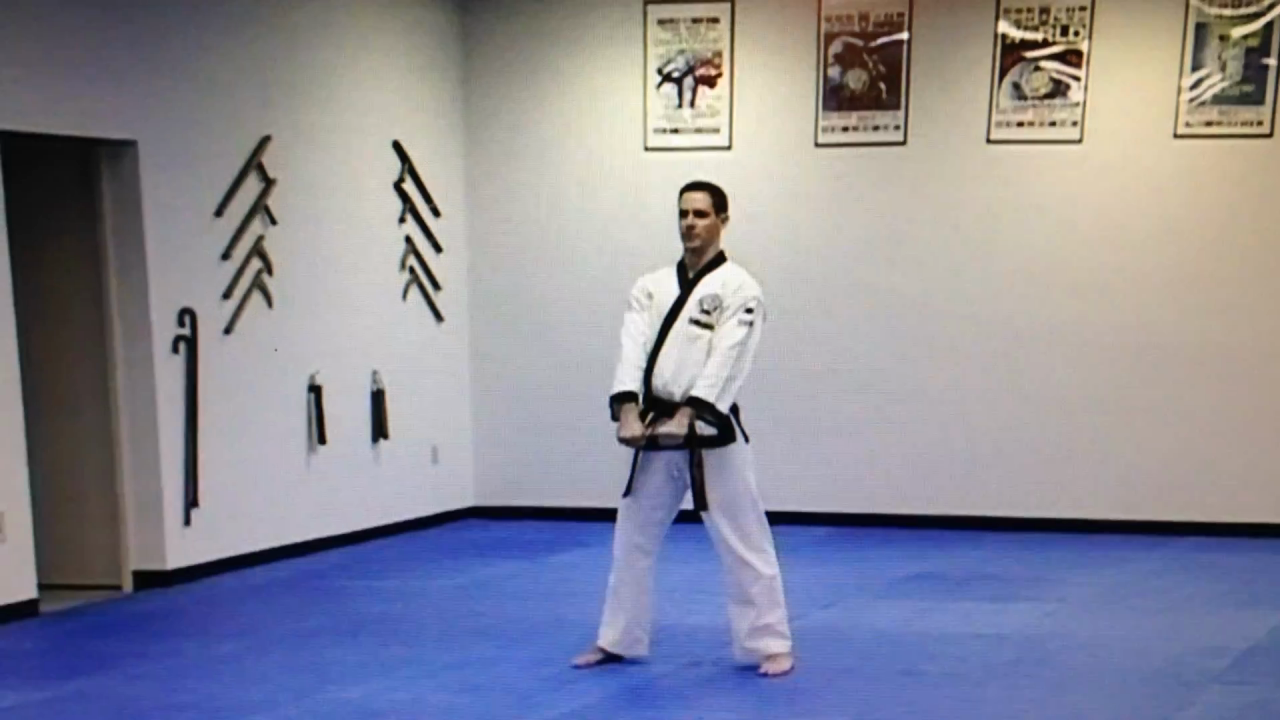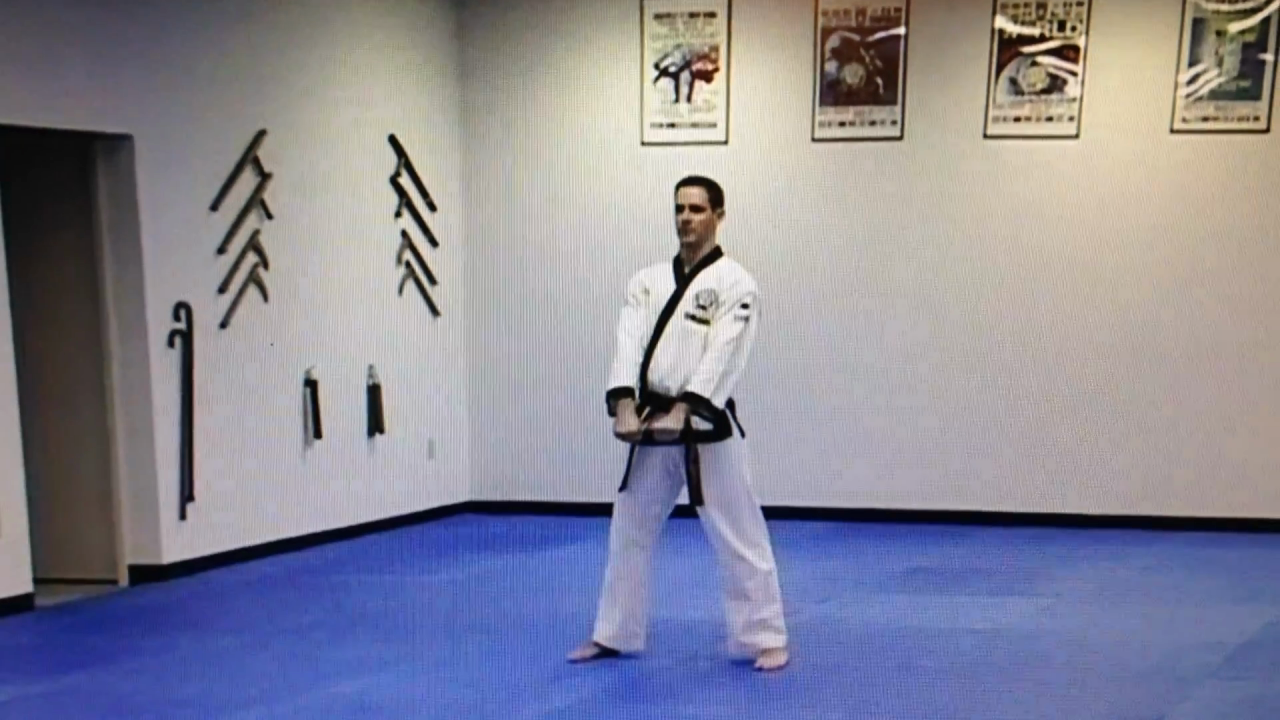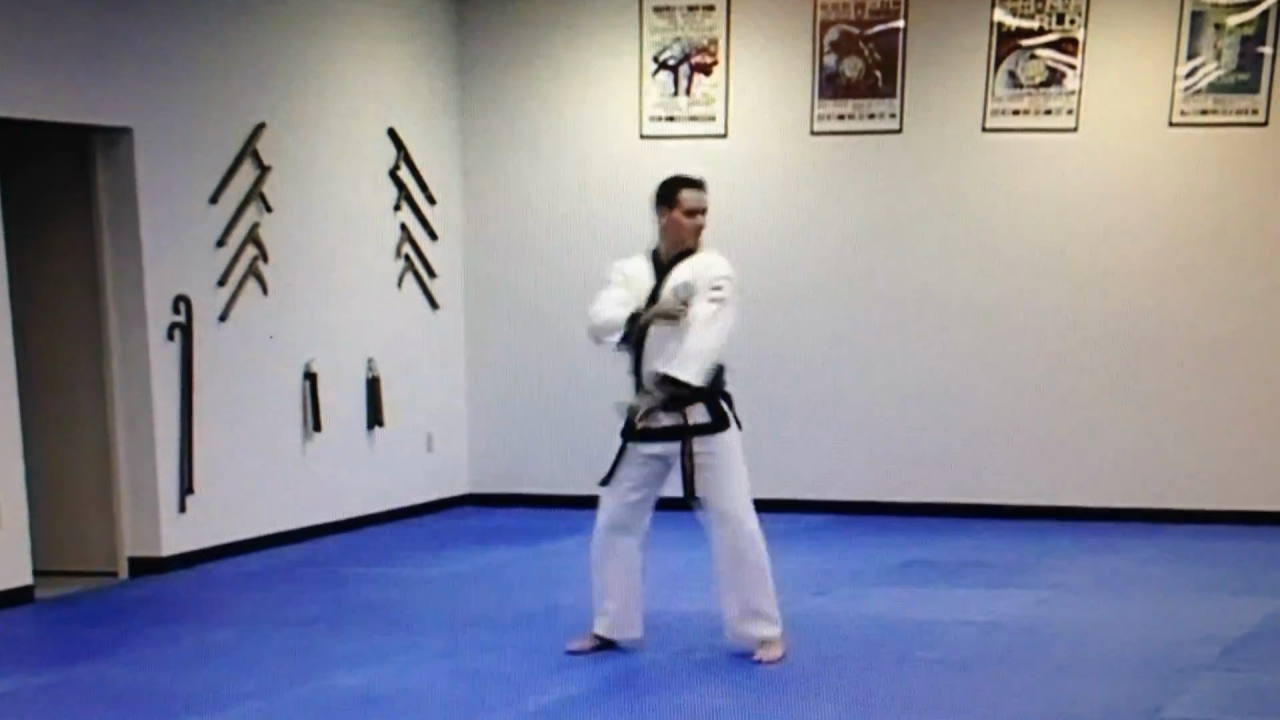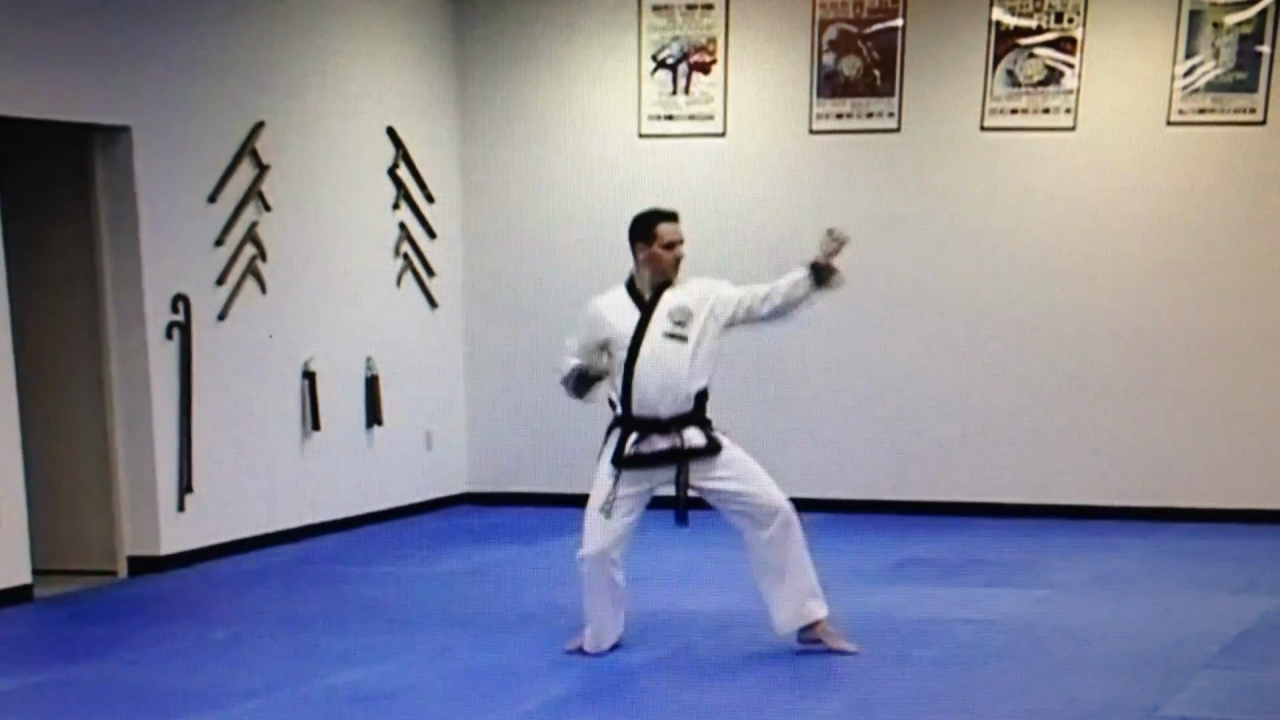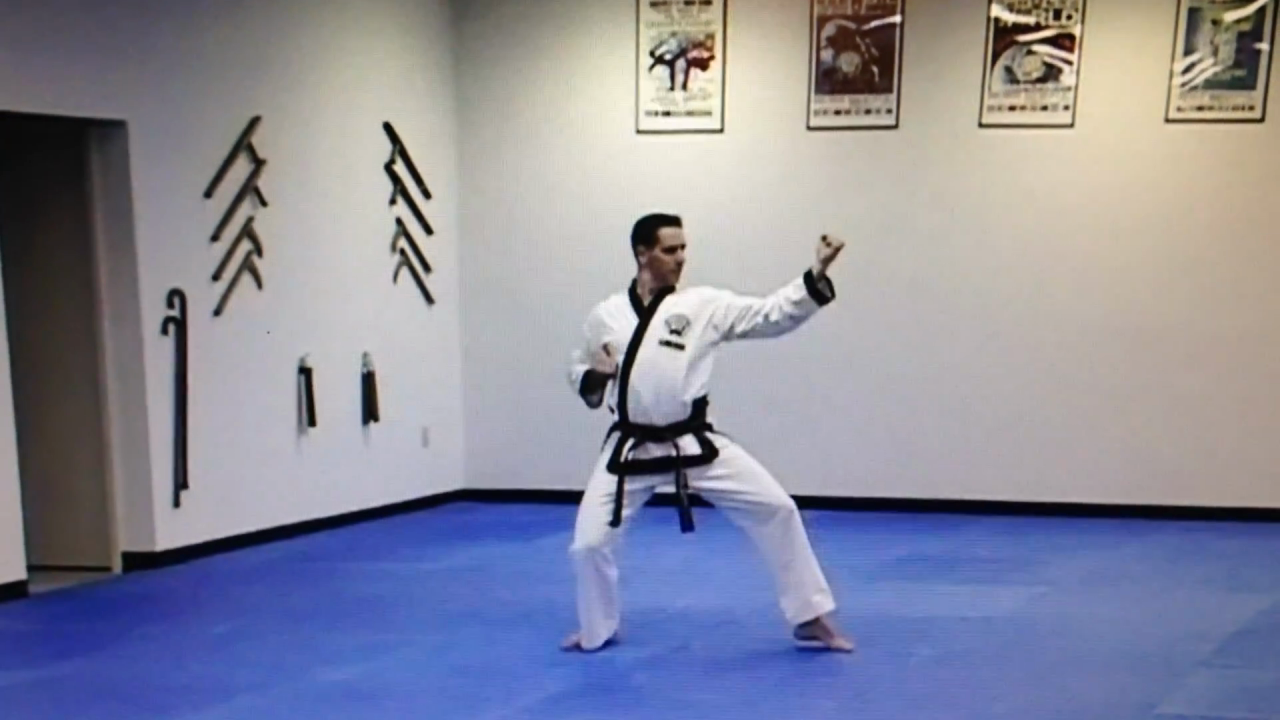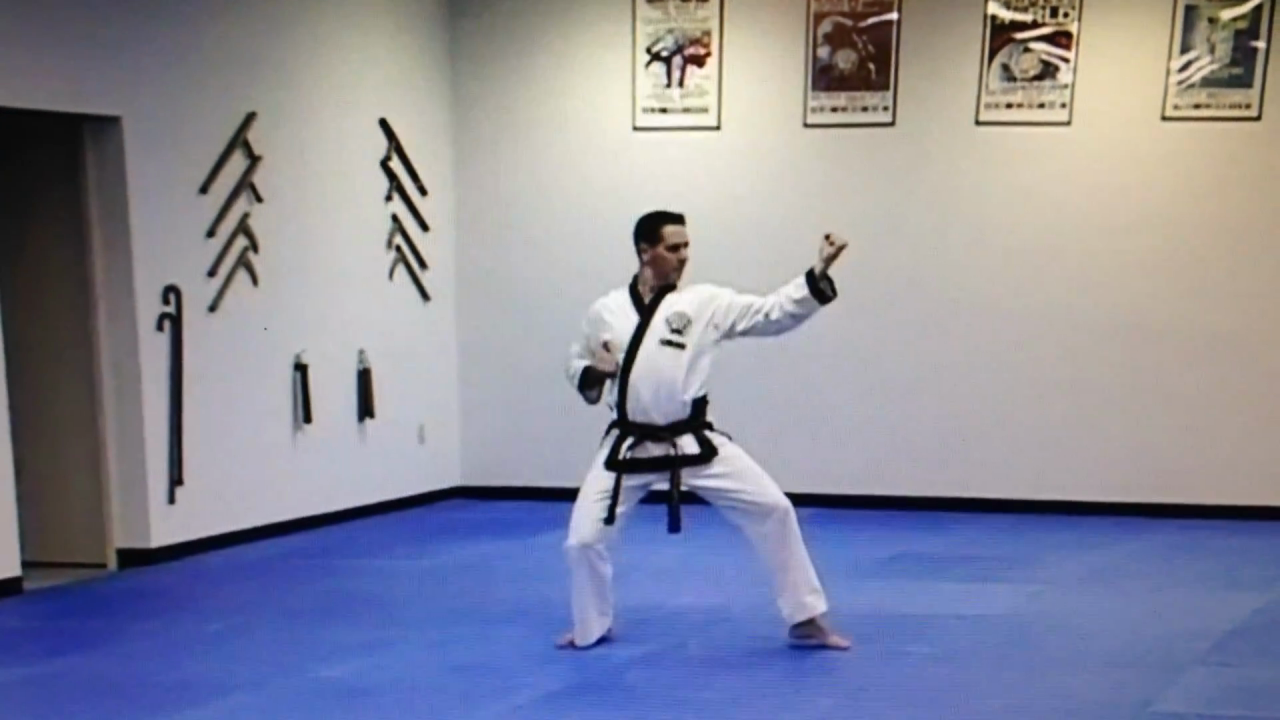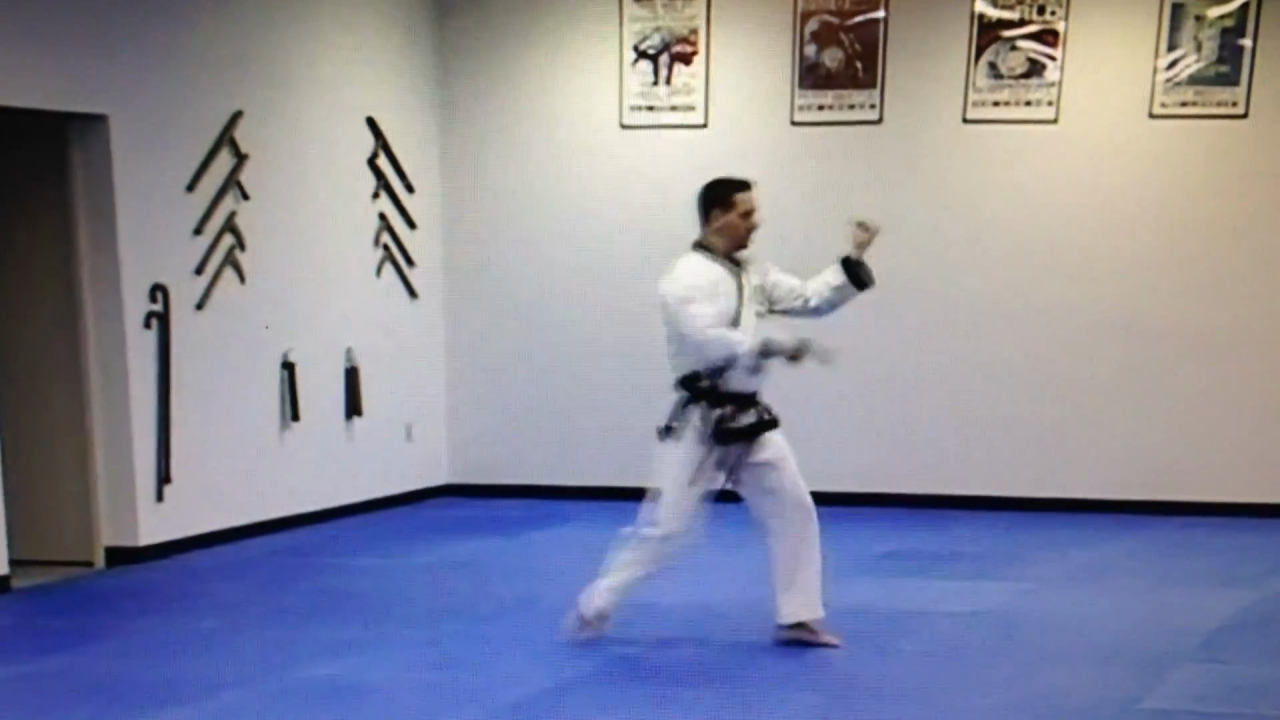
dt=0.4s
person 1, frame 1
left shoulder: (739, 288)
right shoulder: (650, 286)
left elbow: (726, 362)
right elbow: (632, 351)
left wrist: (686, 416)
right wrist: (627, 411)
left hip: (712, 434)
right hip: (655, 433)
left knee: (743, 541)
right knee: (633, 538)
left ankle: (770, 644)
right ankle: (616, 639)
person 1, frame 2
left shoulder: (735, 283)
right shoulder: (647, 281)
left elbow: (723, 357)
right elbow: (629, 346)
left wrist: (683, 411)
right wrist: (624, 406)
left hip: (707, 427)
right hip: (651, 426)
left knee: (738, 537)
right knee: (630, 534)
left ankle: (767, 639)
right ankle: (612, 635)
person 1, frame 3
left shoulder: (712, 271)
right shoulder: (628, 272)
left elbow: (704, 339)
right elbow: (601, 323)
left wrist: (663, 392)
right wrist: (646, 316)
left hip: (703, 417)
right hip: (648, 420)
left knee: (734, 523)
right knee: (615, 523)
left ankle: (762, 631)
right ankle: (611, 627)
person 1, frame 4
left shoulder: (703, 294)
right shoulder: (603, 309)
left elbow: (768, 301)
right elbow: (571, 370)
left wrist: (817, 269)
right wrist: (585, 374)
left hip: (695, 440)
right hip: (633, 445)
left knee: (772, 513)
right knee: (598, 546)
left ankle: (809, 620)
right ankle: (600, 633)
person 1, frame 5
left shoulder: (704, 304)
right shoulder: (605, 316)
left elbow: (771, 314)
right elbow: (578, 372)
left wrist: (816, 275)
right wrist: (593, 378)
left hip: (695, 444)
right hip: (630, 449)
left knee: (775, 509)
right knee: (589, 542)
left ankle: (811, 617)
right ankle: (596, 629)
person 1, frame 6
left shoulder: (706, 302)
right shoulder: (605, 311)
left elbow: (772, 312)
right elbow: (577, 365)
left wrist: (819, 274)
right wrist: (593, 375)
left hip: (694, 443)
right hip: (629, 446)
left knee: (772, 510)
right knee: (584, 537)
left ankle: (806, 618)
right ankle: (591, 626)
person 1, frame 7
left shoulder: (755, 274)
right shoulder: (688, 276)
left elbow: (812, 298)
right elbow: (712, 343)
left wrist: (855, 259)
right wrist: (773, 346)
left hip: (748, 418)
right hip: (700, 420)
left knee: (794, 509)
right knee: (665, 524)
left ankle: (798, 618)
right ankle: (595, 604)
